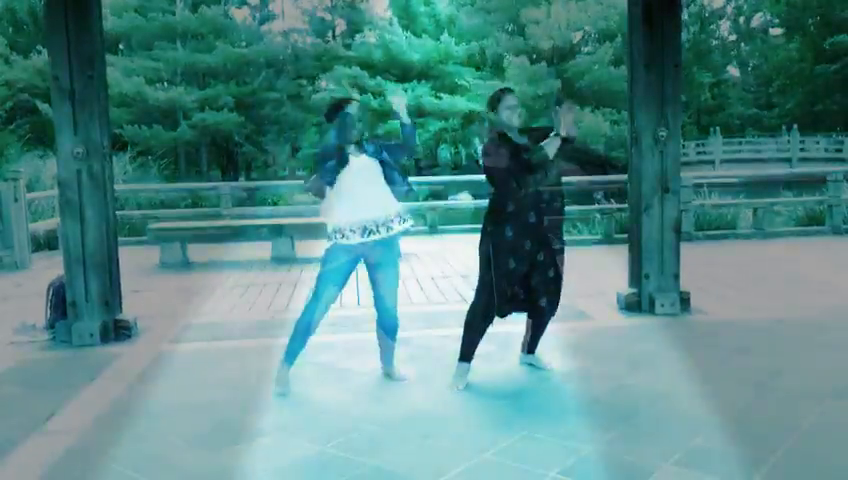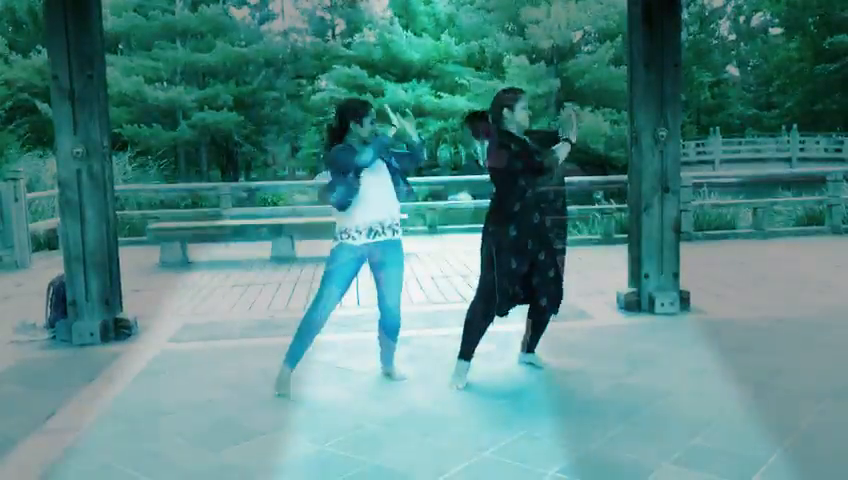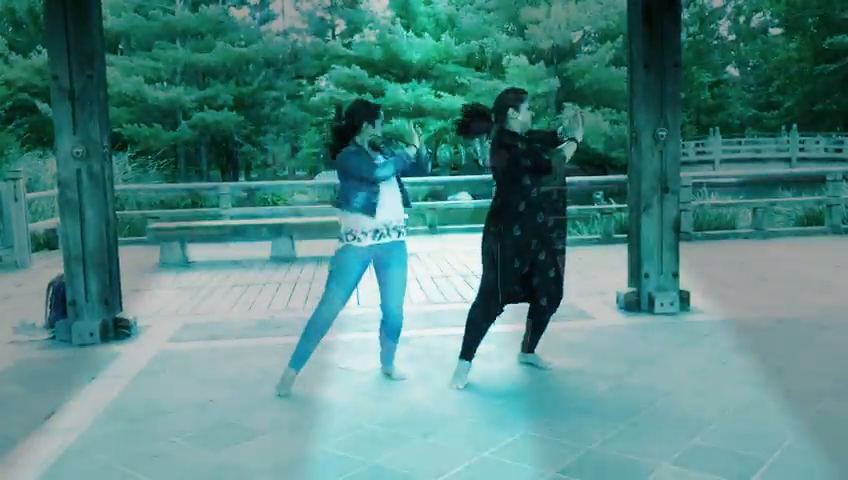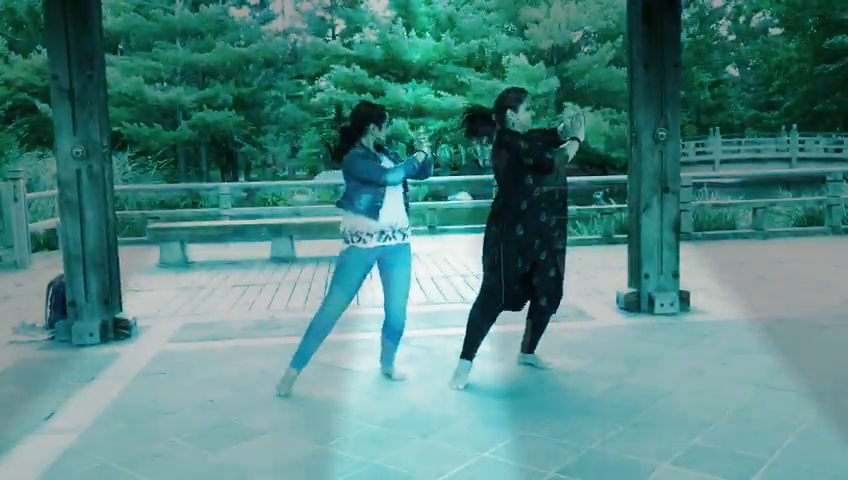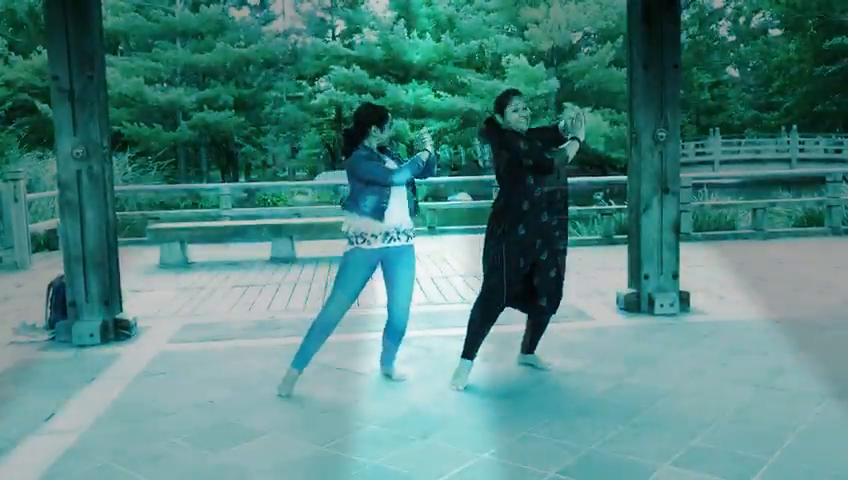
dt=0.1s
person 1, frame 1
left shoulder: (530, 138)
right shoulder: (495, 147)
left elbow: (567, 135)
right elbow: (531, 161)
left wrist: (564, 128)
right wrist: (558, 133)
left hip: (541, 232)
right hip: (507, 233)
left knee: (546, 295)
right knee: (489, 299)
left ankle: (528, 353)
right ankle: (464, 364)
person 1, frame 2
left shoulder: (527, 139)
right shoulder: (505, 144)
left elbow: (555, 139)
right elbow: (543, 165)
left wrist: (564, 132)
right wrist: (569, 141)
left hip: (541, 232)
right hip: (509, 232)
left knee: (548, 293)
right knee: (490, 296)
left ankle: (528, 351)
right ankle: (464, 362)
person 1, frame 3
left shoulder: (526, 139)
right shoulder: (507, 143)
left elbow: (555, 139)
right elbow: (548, 163)
left wrist: (566, 132)
right wrist: (574, 140)
left hip: (541, 232)
right hip: (510, 232)
left knee: (548, 293)
right knee: (492, 296)
left ankle: (527, 352)
right ankle: (465, 362)
person 1, frame 4
left shoulder: (525, 138)
right shoulder: (510, 141)
left elbow: (553, 136)
right elbow: (550, 162)
left wrist: (566, 130)
right wrist: (576, 140)
left hip: (542, 231)
right hip: (511, 231)
left knee: (548, 293)
right knee: (494, 295)
left ankle: (527, 352)
right ankle: (465, 362)
person 1, frame 5
left shoulder: (526, 137)
right shoulder: (509, 141)
left elbow: (555, 133)
right elbow: (550, 162)
left wrist: (567, 128)
right wrist: (577, 139)
left hip: (543, 231)
right hip: (513, 231)
left knee: (548, 294)
right knee: (494, 295)
left ankle: (527, 352)
right ankle: (466, 362)
person 2, frame 1
left shoulder: (372, 150)
right shoulder: (330, 156)
left elbow: (408, 147)
right elbow: (333, 140)
left wrist: (402, 114)
right wrist: (350, 109)
left hip: (382, 239)
right hip: (346, 241)
left knee: (388, 309)
right knee: (317, 306)
left ankle: (388, 365)
right ankle: (285, 368)
person 2, frame 2
left shoulder: (379, 151)
right shoulder: (339, 154)
left elbow: (415, 159)
right elbow: (362, 158)
left wrist: (409, 133)
right wrist: (389, 133)
left hip: (388, 239)
right hip: (352, 240)
left knee: (391, 309)
right knee: (322, 305)
left ankle: (388, 364)
right ankle: (287, 370)
person 2, frame 3
left shoulder: (384, 155)
right shoulder: (347, 156)
right elbow: (378, 172)
left wrist: (416, 145)
right wrist: (409, 152)
left hip: (392, 241)
right hip: (358, 242)
left knee: (394, 310)
right knee: (328, 308)
left ankle: (388, 364)
right ankle: (292, 371)
person 2, frame 4
left shoulder: (386, 155)
right shoulder: (354, 159)
left elbow: (423, 173)
right elbow: (389, 177)
left wrist: (425, 154)
right wrist: (418, 156)
left hip: (397, 242)
right hip: (362, 242)
left knee: (397, 311)
right knee: (332, 308)
left ankle: (387, 363)
right ankle: (293, 370)
person 2, frame 5
left shoulder: (389, 156)
right shoulder: (358, 160)
left elbow: (426, 171)
right elbow: (395, 177)
left wrist: (428, 152)
right wrist: (422, 155)
left hip: (400, 243)
right hip: (366, 243)
left knee: (400, 312)
right knee: (334, 308)
left ankle: (387, 364)
right ankle: (294, 370)
